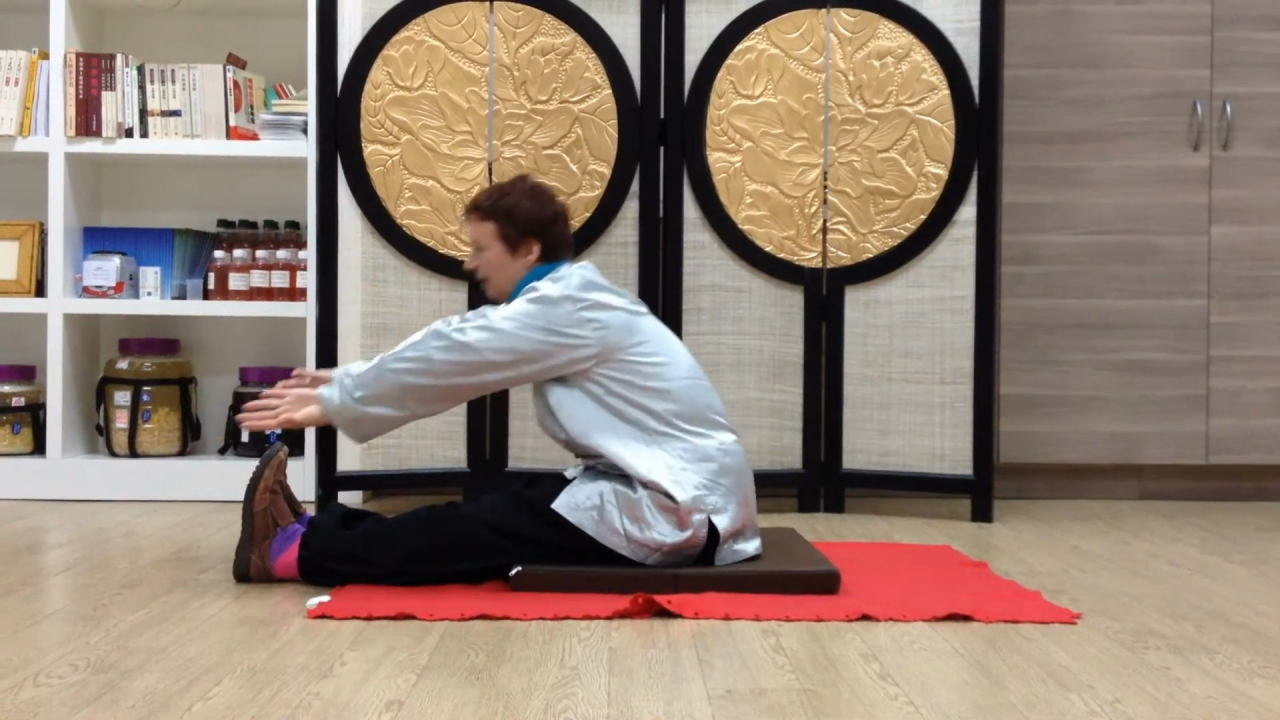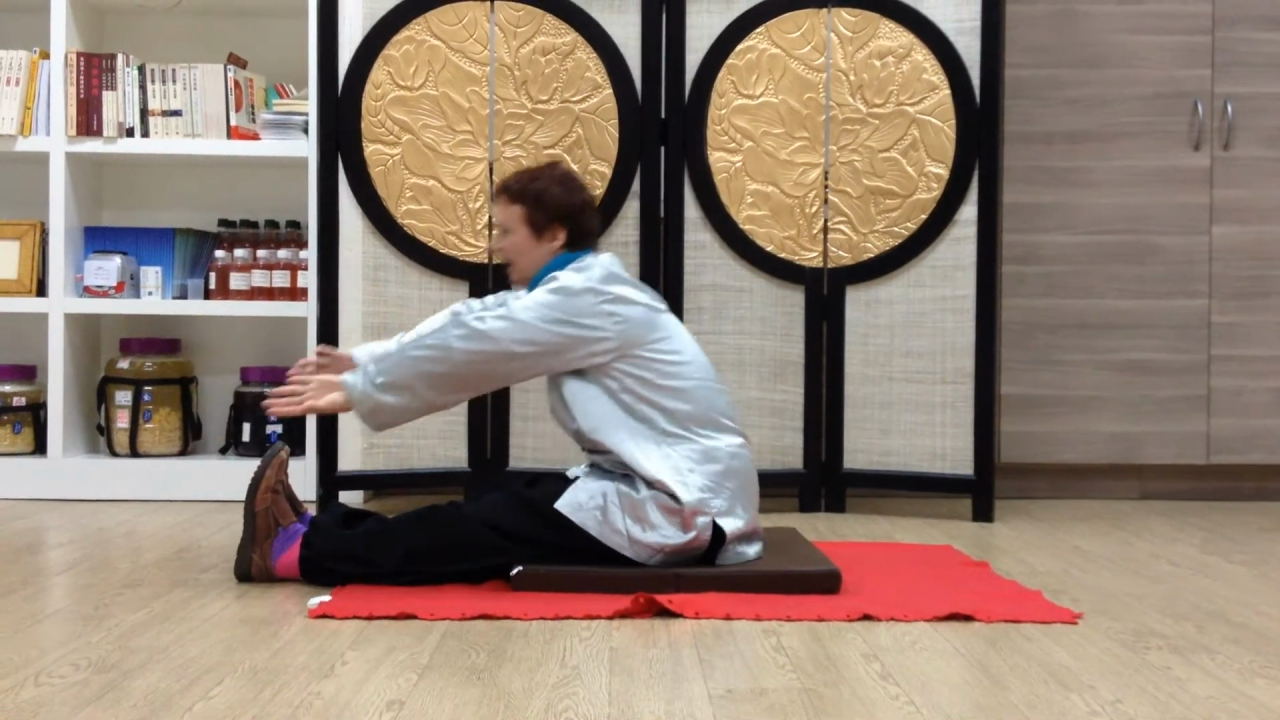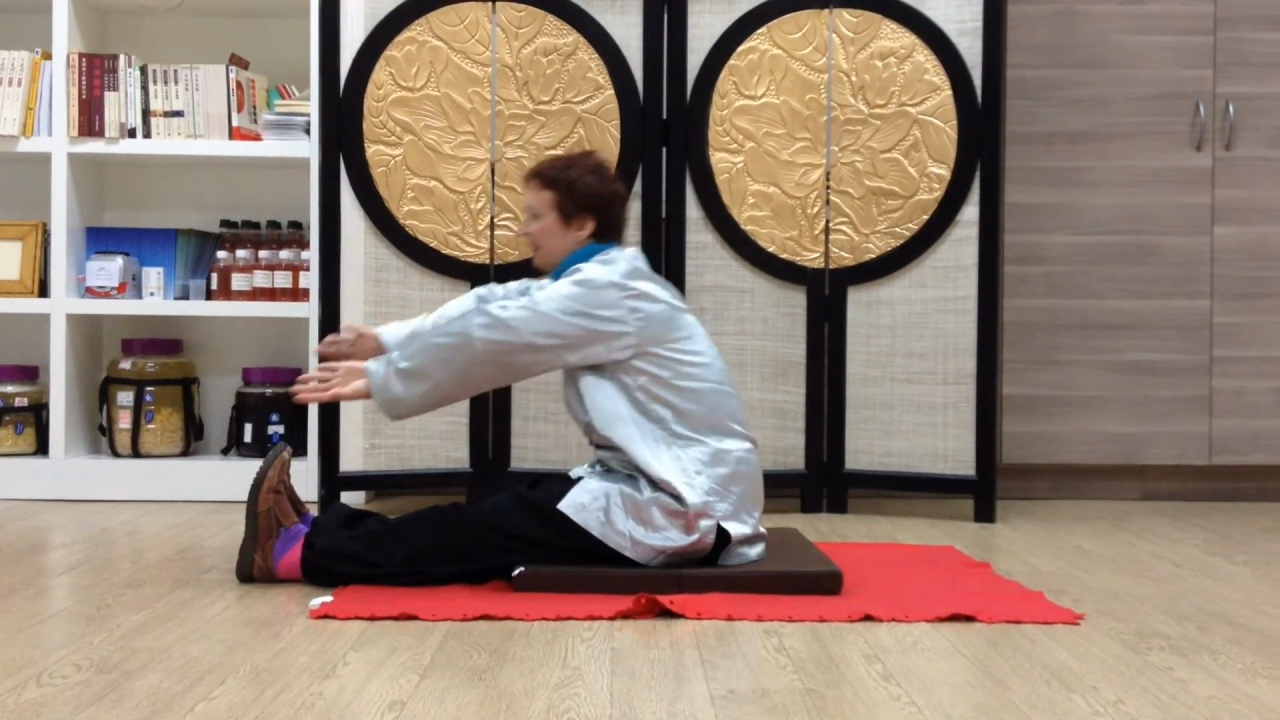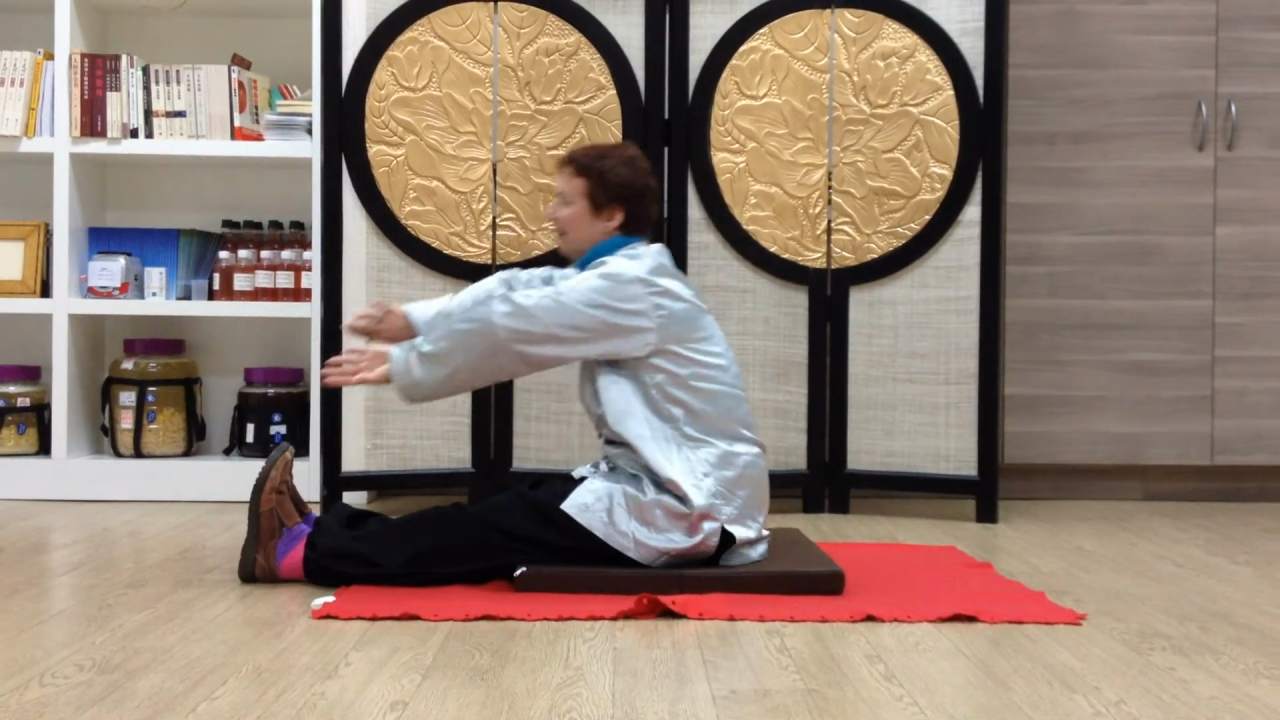
dt=0.1s
person 1, frame 1
left shoulder: (564, 308)
right shoulder: (565, 297)
left elbow: (450, 361)
right elbow: (455, 347)
left wrist: (333, 403)
right wrist: (341, 382)
left hip: (675, 509)
right hip: (672, 490)
left knee: (487, 530)
right knee: (493, 508)
left ankle: (295, 552)
right ankle: (312, 534)
person 1, frame 2
left shoulder: (585, 297)
right shoulder: (584, 285)
left elbow: (467, 349)
right elbow: (475, 321)
left wrist: (357, 389)
right wrist: (361, 362)
left hip: (679, 507)
right hip: (672, 486)
left knee: (487, 532)
right knee: (499, 509)
left ankle: (298, 551)
right ankle: (317, 534)
person 1, frame 3
left shoulder: (606, 292)
right shoulder: (603, 280)
left elbow: (488, 340)
right elbow: (491, 309)
left wrist: (380, 378)
right wrist: (383, 341)
left hip: (683, 509)
right hip: (675, 488)
left knee: (492, 531)
right knee: (501, 510)
left ankle: (299, 552)
right ankle: (316, 535)
person 1, frame 4
left shoulder: (632, 285)
right shoulder: (627, 271)
left elbow: (509, 327)
right elbow: (519, 290)
left wrist: (404, 364)
right wrist: (411, 319)
left hip: (687, 509)
right hip: (680, 486)
left knee: (497, 532)
right knee: (506, 510)
left ankle: (301, 551)
right ankle: (319, 533)
